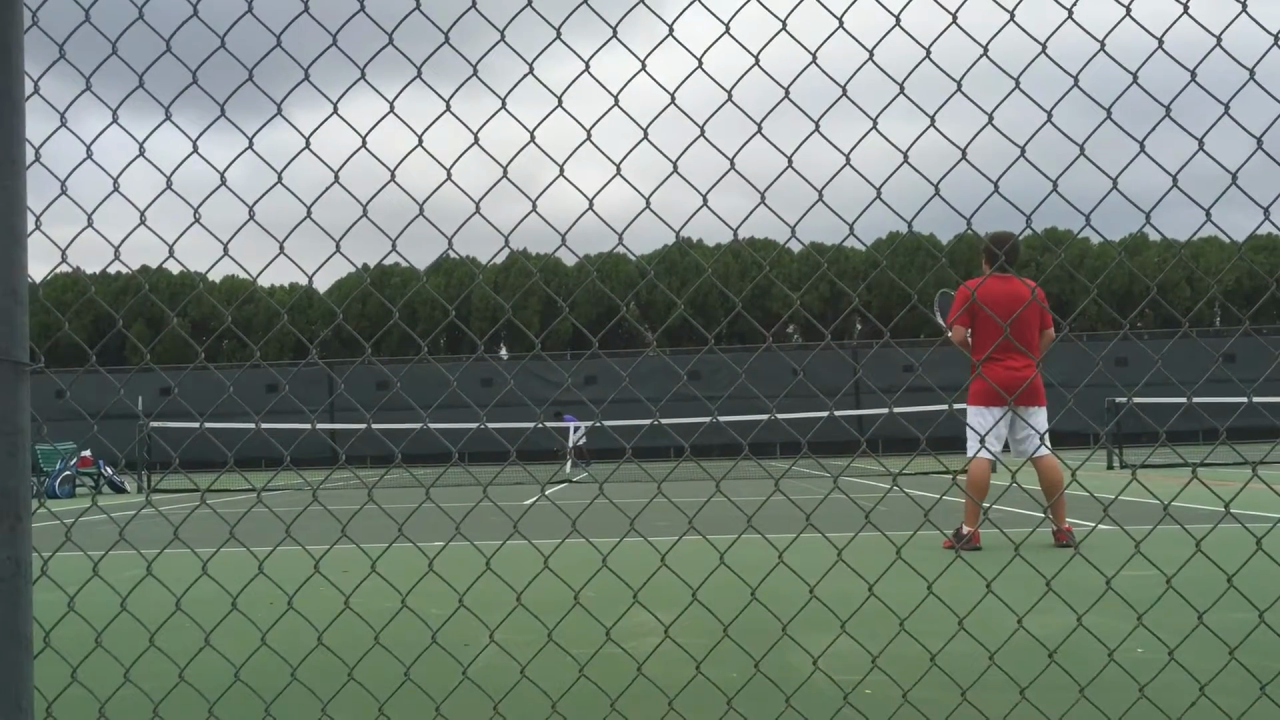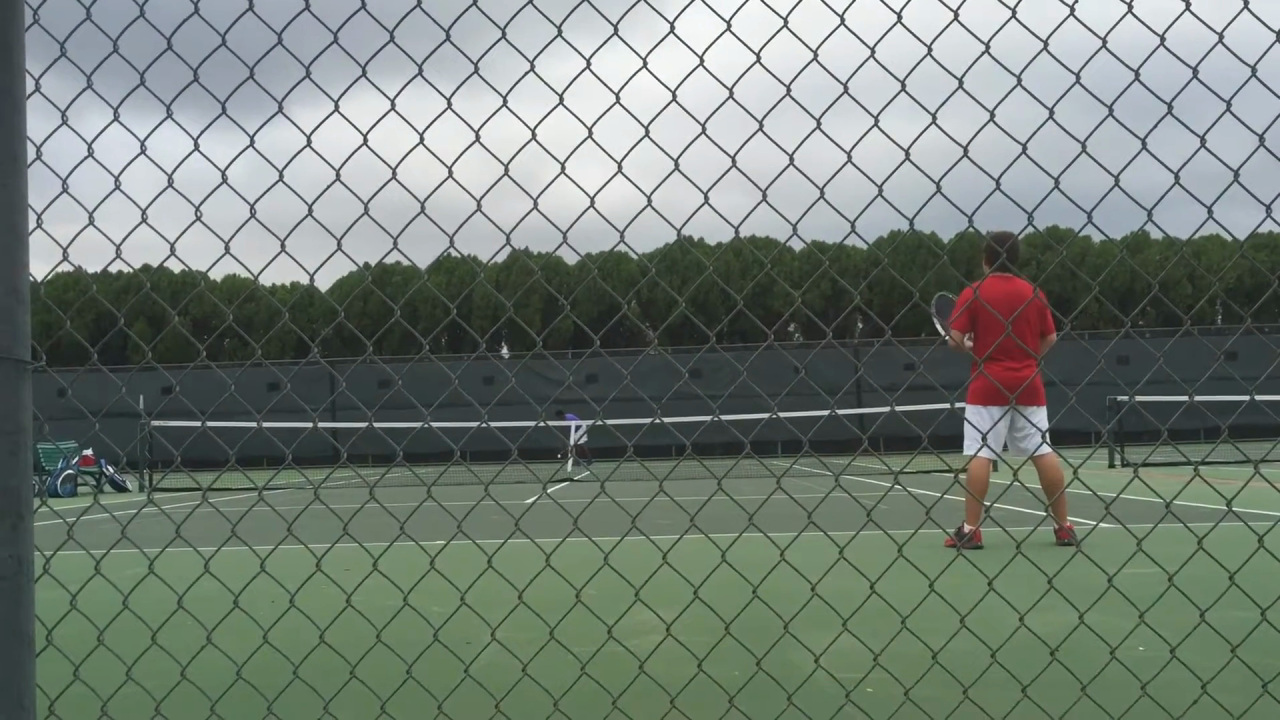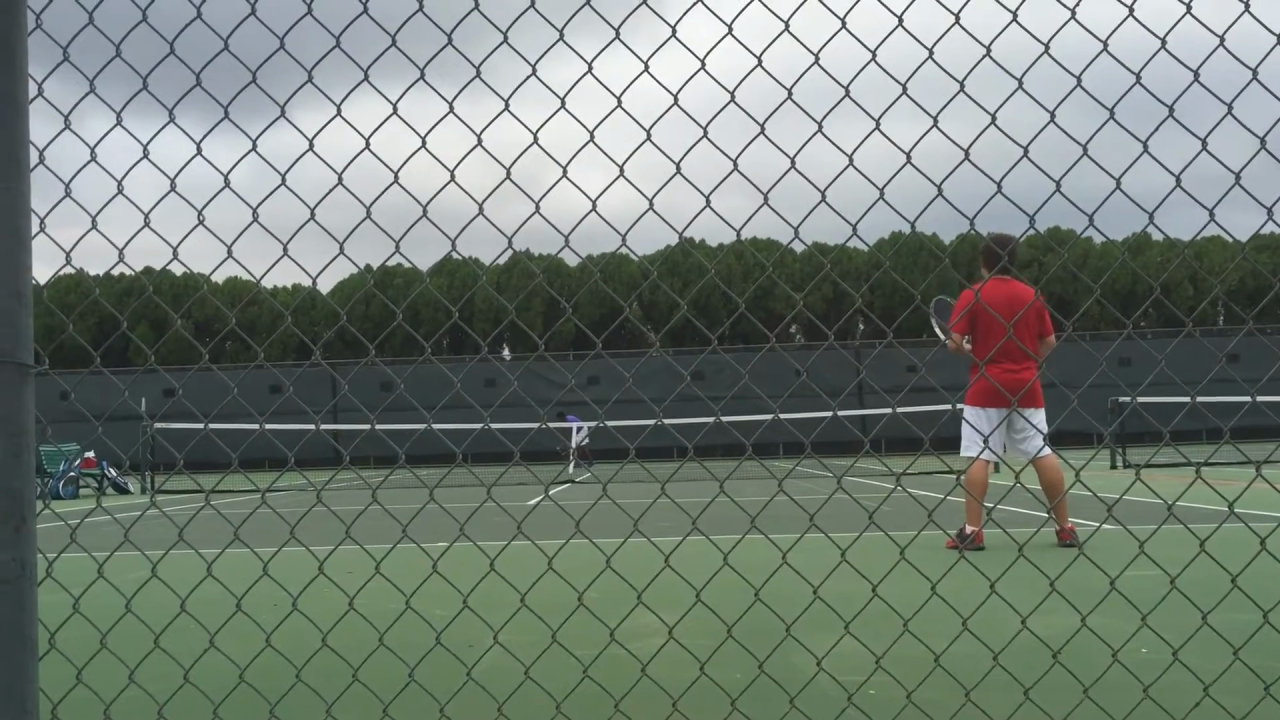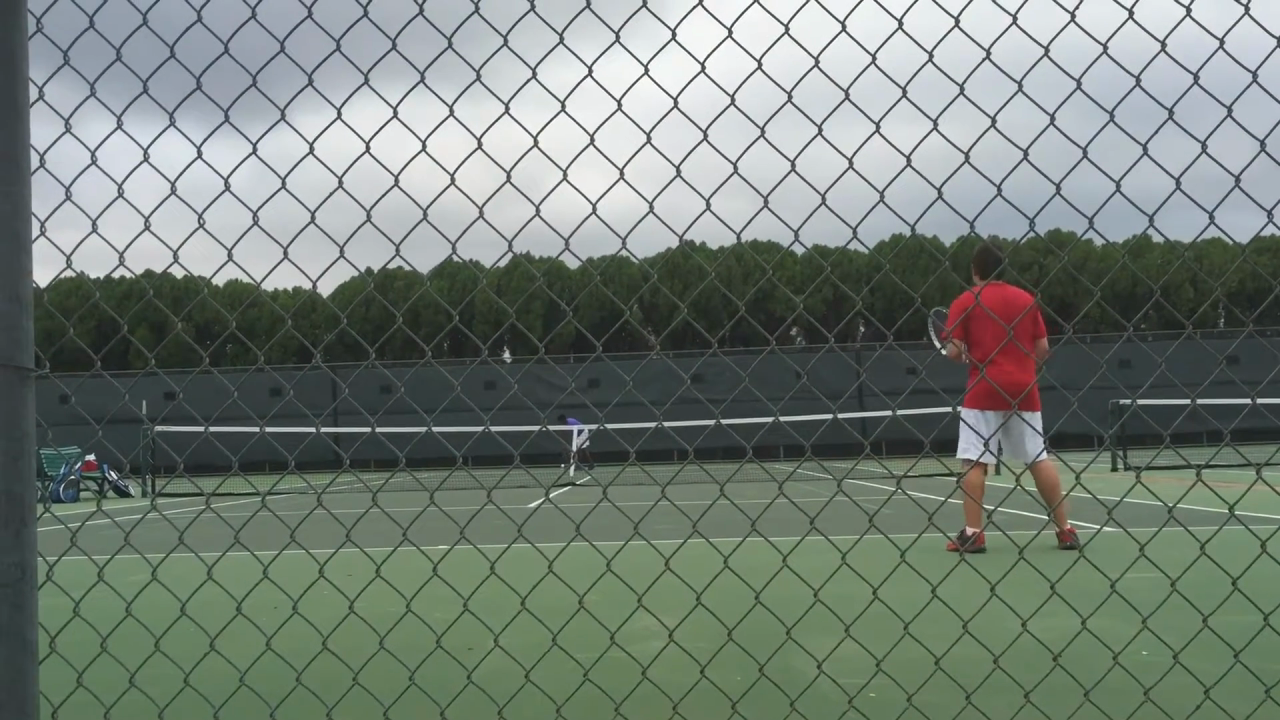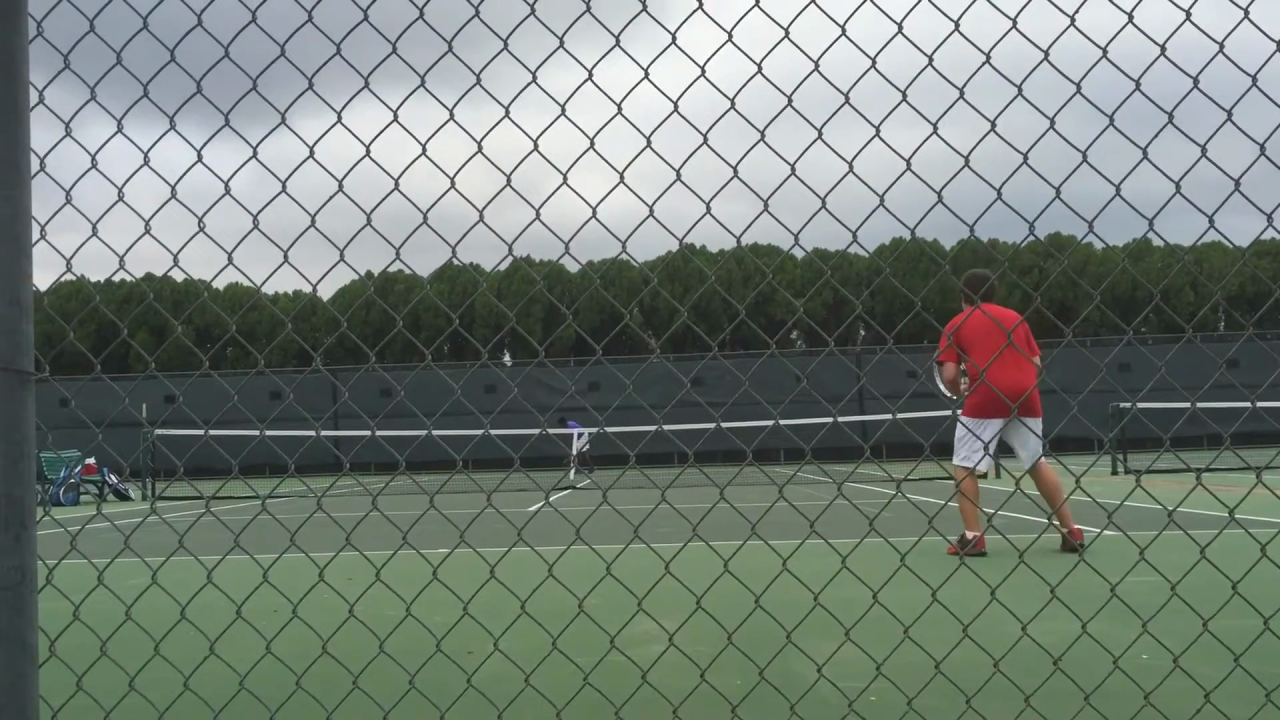
dt=0.2s
person 1, frame 1
left shoulder: (971, 290)
right shoulder: (1033, 291)
left elbow: (957, 336)
right elbow: (1049, 335)
left hip: (988, 385)
right hip: (1028, 384)
left knee: (980, 455)
right knee: (1043, 454)
left ankle: (970, 531)
right ankle: (1062, 528)
person 1, frame 2
left shoulder: (973, 293)
right shoulder: (1034, 293)
left elbow: (955, 340)
right elbow: (1050, 340)
left hip: (987, 385)
right hip: (1027, 385)
left knee: (979, 454)
right knee: (1043, 452)
left ankle: (971, 529)
right ankle: (1063, 526)
person 1, frame 3
left shoulder: (971, 296)
right shoulder: (1033, 296)
left elbow: (954, 343)
right elbow: (1049, 342)
left hip: (986, 387)
right hip: (1026, 387)
left knee: (977, 457)
right knee: (1042, 454)
left ankle: (973, 531)
right ankle: (1065, 528)
person 1, frame 4
left shoulder: (965, 302)
right shoulder: (1025, 299)
left elbow: (952, 350)
right elbow: (1042, 347)
left hip: (985, 390)
right hip: (1023, 389)
left knee: (972, 460)
right knee: (1038, 458)
left ankle: (973, 532)
right ankle: (1065, 529)
person 1, frame 5
left shoulder: (957, 323)
right shoulder: (1015, 316)
left elbow: (949, 375)
right elbow: (1035, 363)
left wrist: (961, 390)
left hip: (985, 397)
right hip: (1026, 394)
left knee: (965, 466)
right knee: (1036, 463)
left ankle: (973, 536)
right ankle: (1070, 530)
